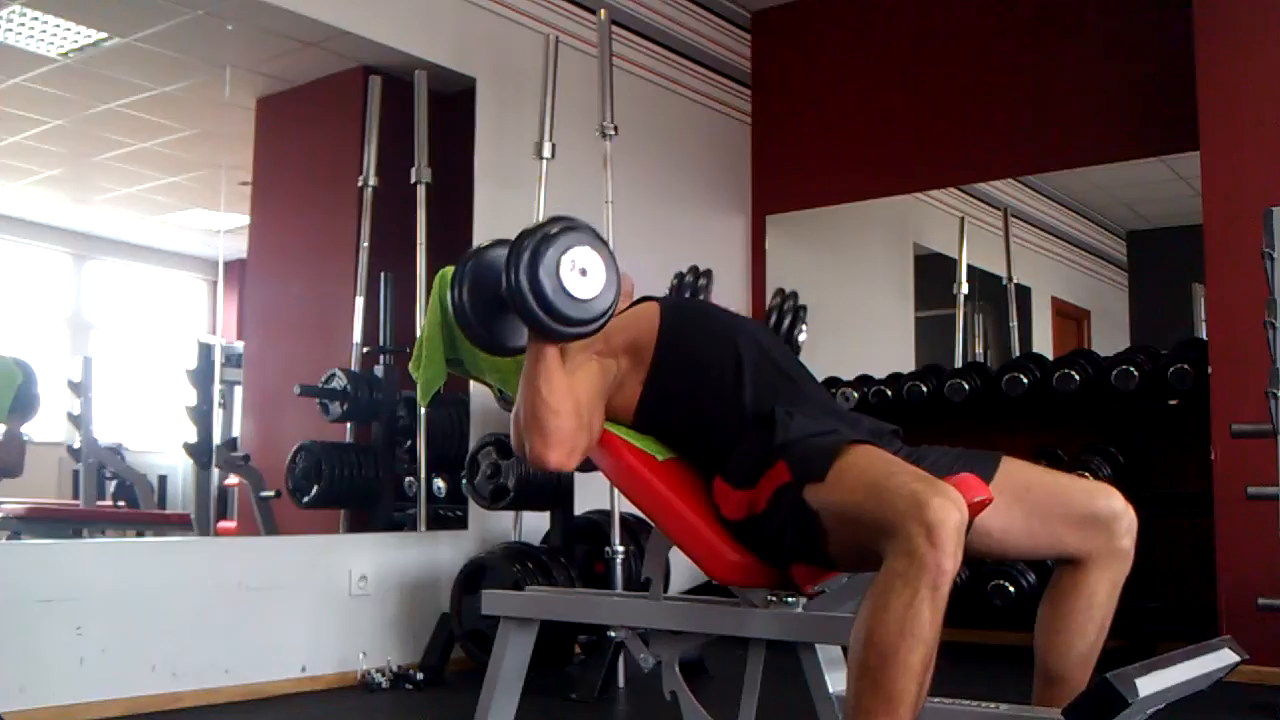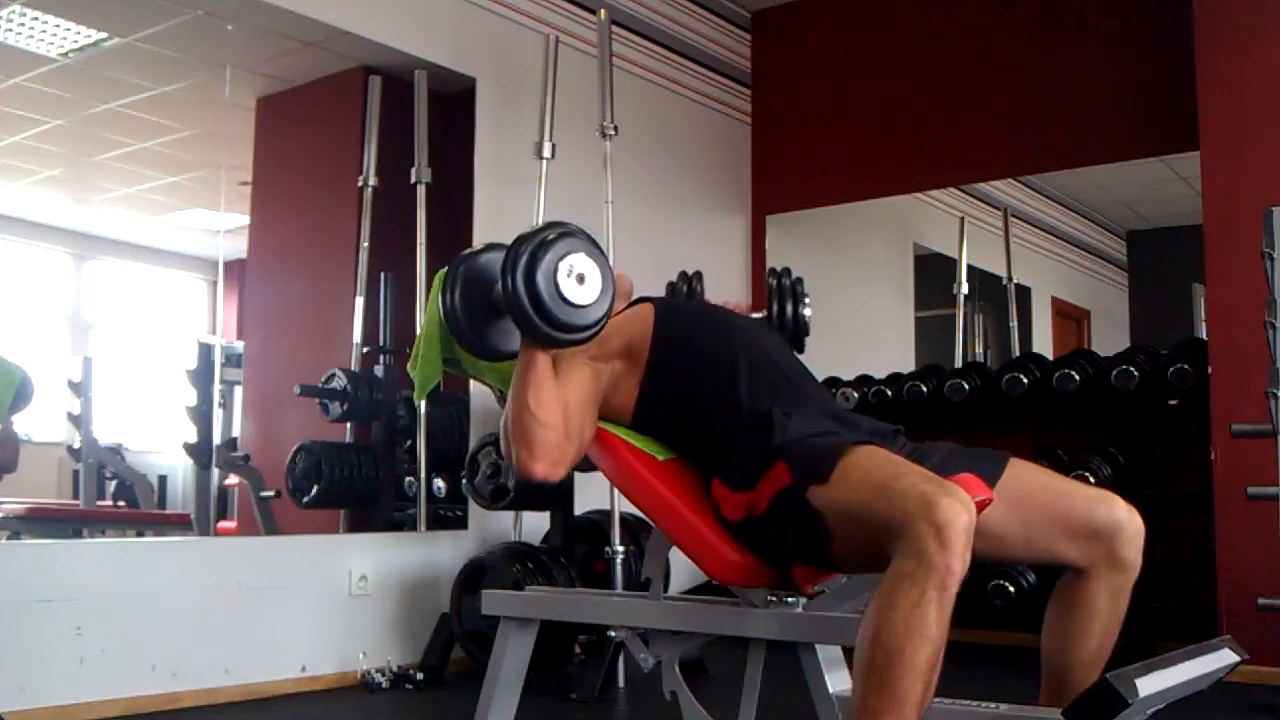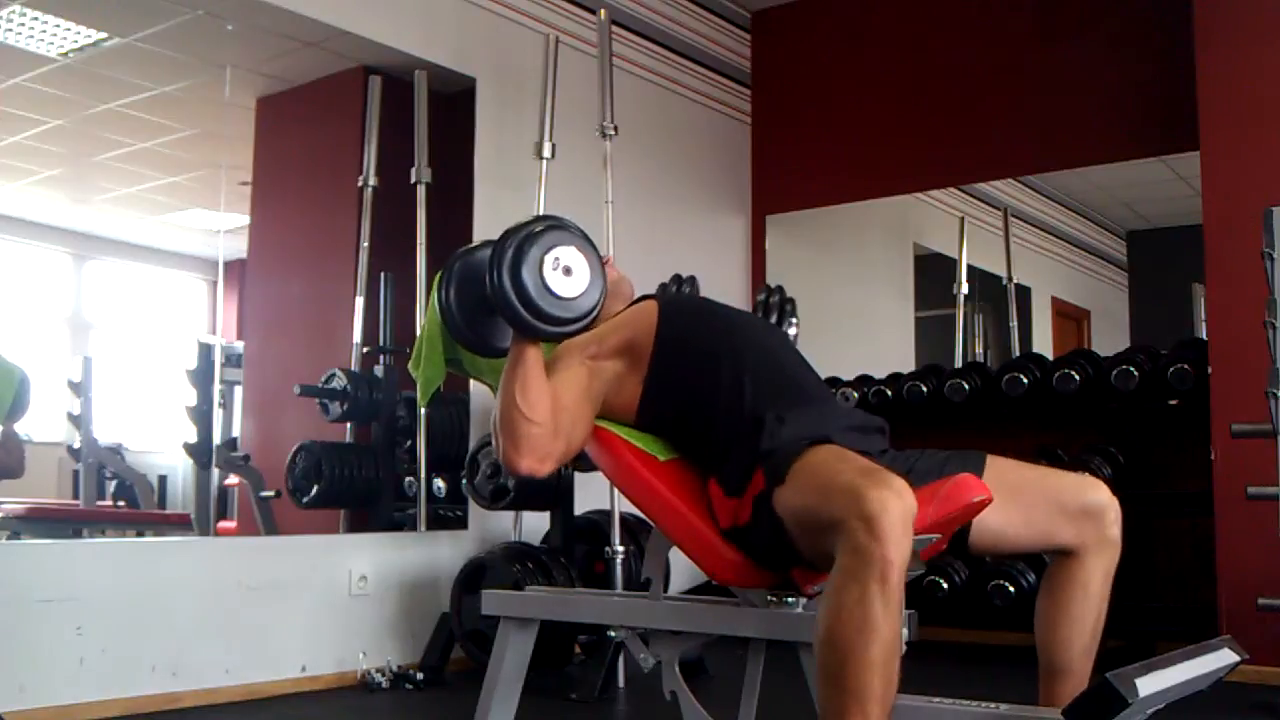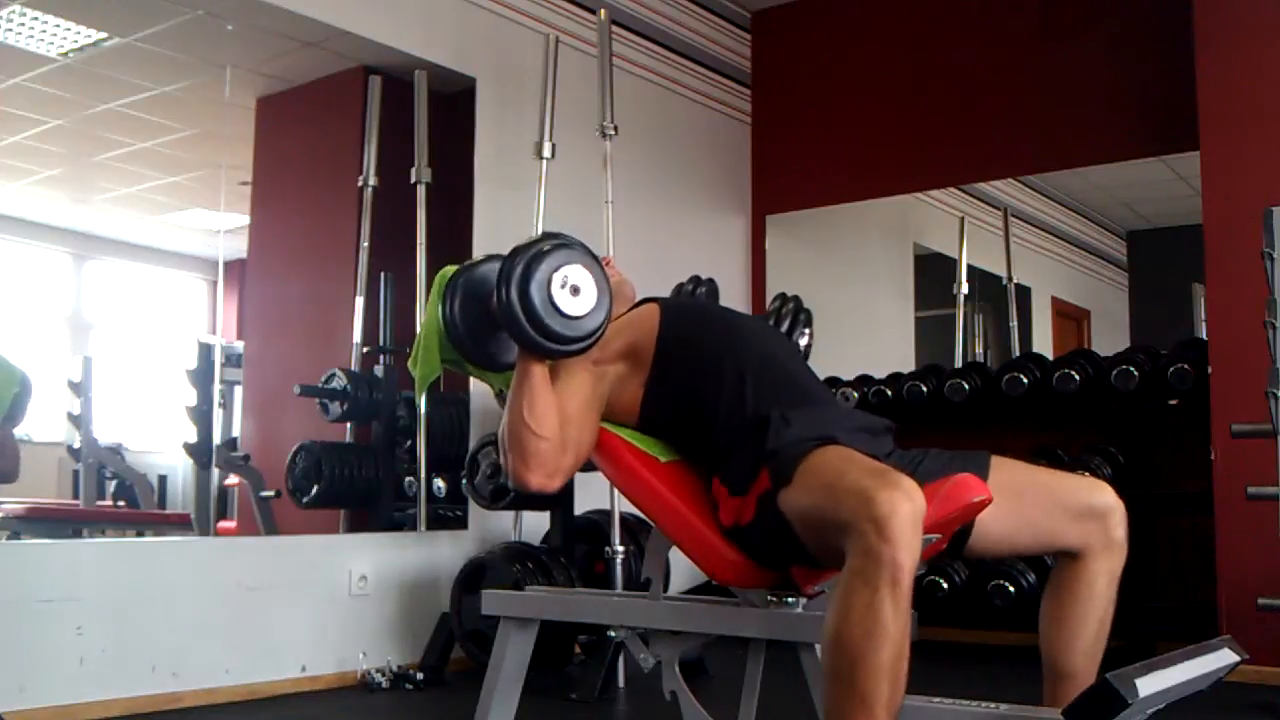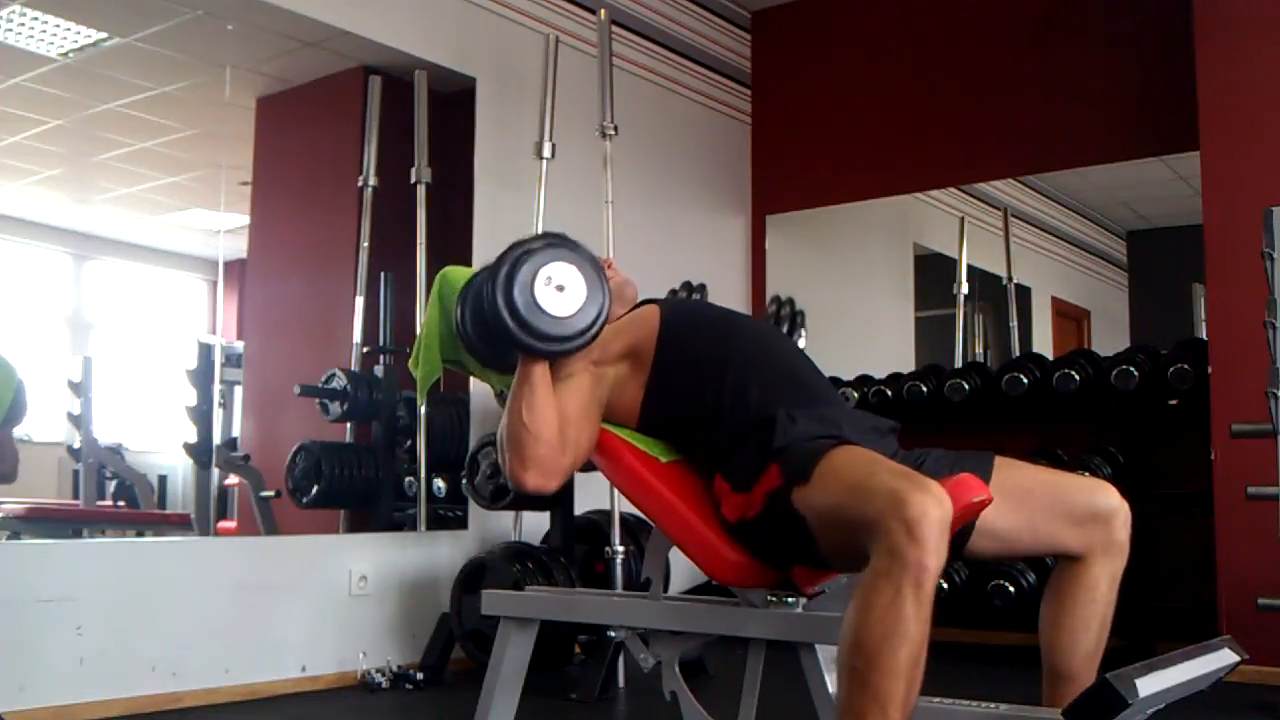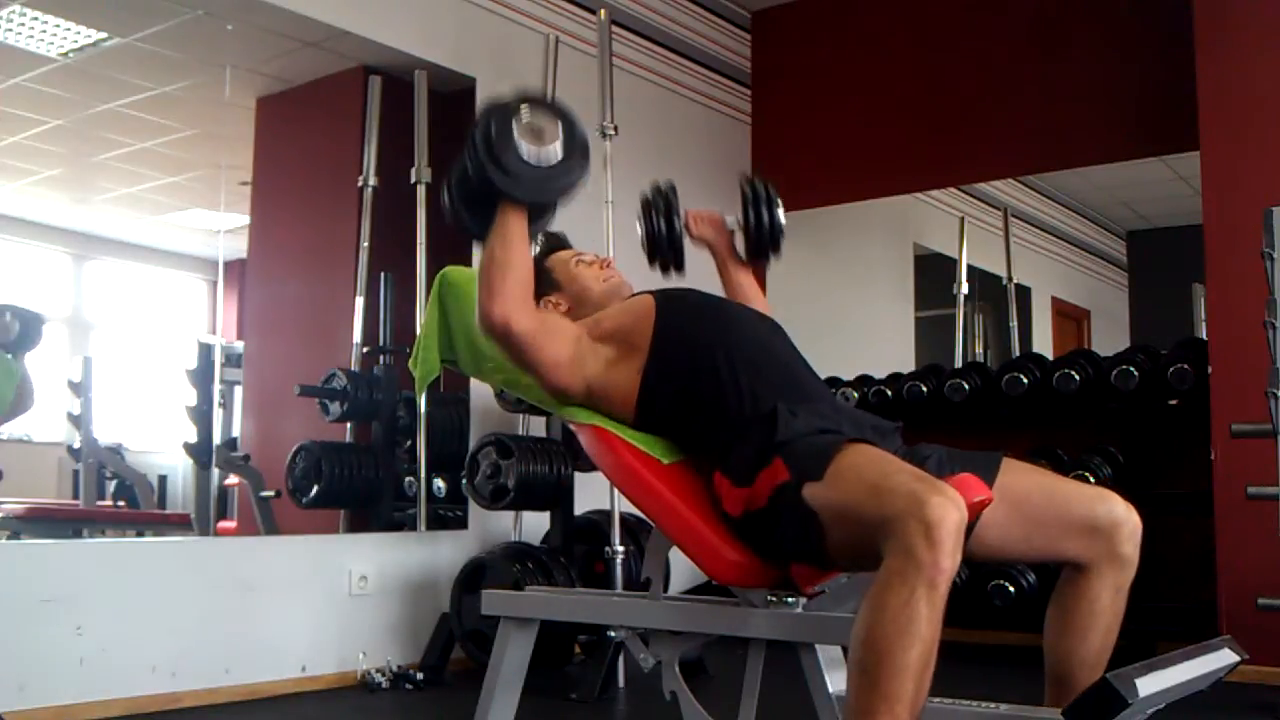
dt=0.4s
person 1, frame 1
left shoulder: (660, 325)
right shoulder: (594, 343)
right elbow: (554, 449)
left wrist: (746, 331)
left hip: (856, 439)
right hip: (780, 457)
left knee: (1106, 520)
right knee: (931, 523)
person 1, frame 2
left shoulder: (660, 327)
right shoulder: (589, 347)
right elbow: (540, 458)
left wrist: (746, 327)
right wrist: (535, 333)
left hip: (855, 435)
right hip: (781, 456)
left knee: (1115, 531)
right knee: (941, 524)
person 1, frame 3
left shoulder: (663, 324)
right shoulder: (592, 348)
right elbow: (530, 453)
left wrist: (758, 333)
right wrist: (527, 326)
left hip: (860, 447)
right hip: (775, 456)
left knee: (1093, 512)
right knee: (878, 514)
person 1, frame 4
left shoulder: (667, 329)
right shoulder: (595, 352)
right elbow: (538, 468)
left wrist: (770, 353)
left hip: (863, 445)
right hip: (780, 454)
left knee: (1097, 513)
right knee: (886, 513)
person 1, frame 5
left shoulder: (666, 332)
right shoulder: (593, 356)
right elbow: (534, 469)
left wrist: (765, 346)
right wrist: (536, 347)
left hip: (863, 441)
right hip: (782, 456)
left knee: (1102, 516)
right knee: (915, 517)
person 1, frame 6
left shoulder: (667, 333)
right shoulder: (584, 344)
left elbow: (751, 330)
right elbow: (505, 313)
left wrist: (726, 252)
right wrist: (515, 201)
left hip: (857, 433)
right hip: (779, 454)
left knee: (1112, 526)
right knee: (931, 520)
